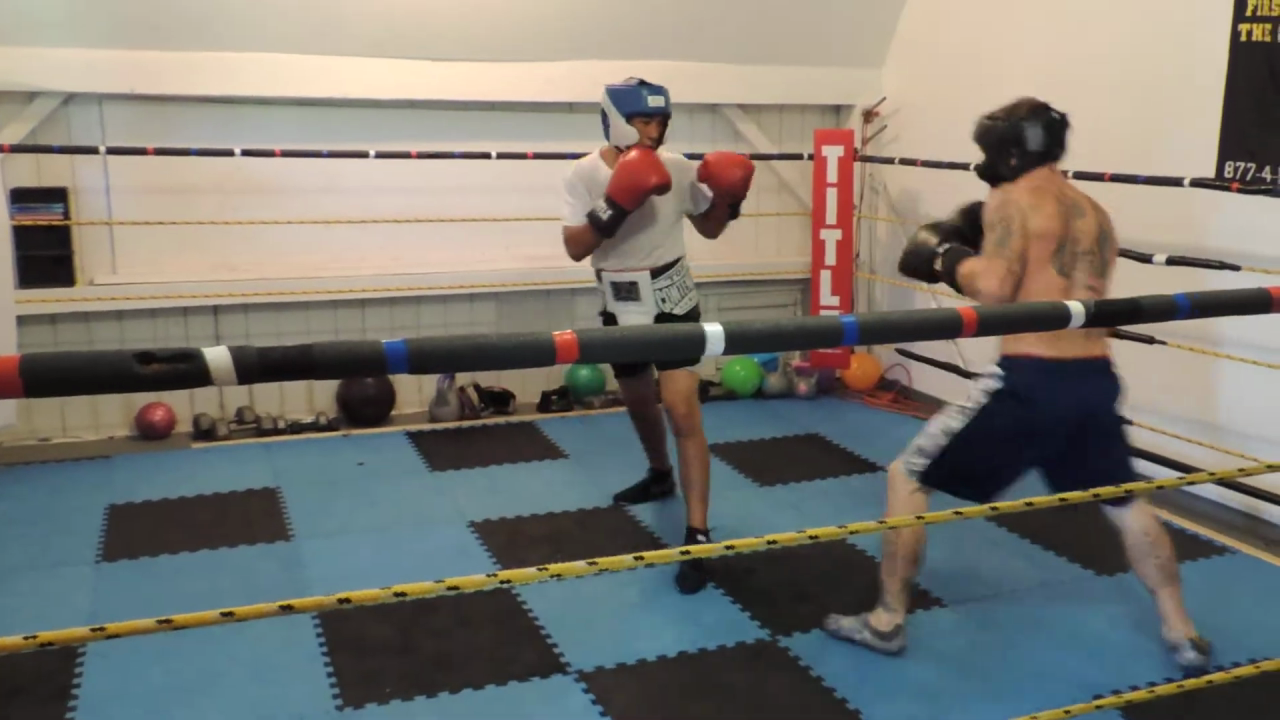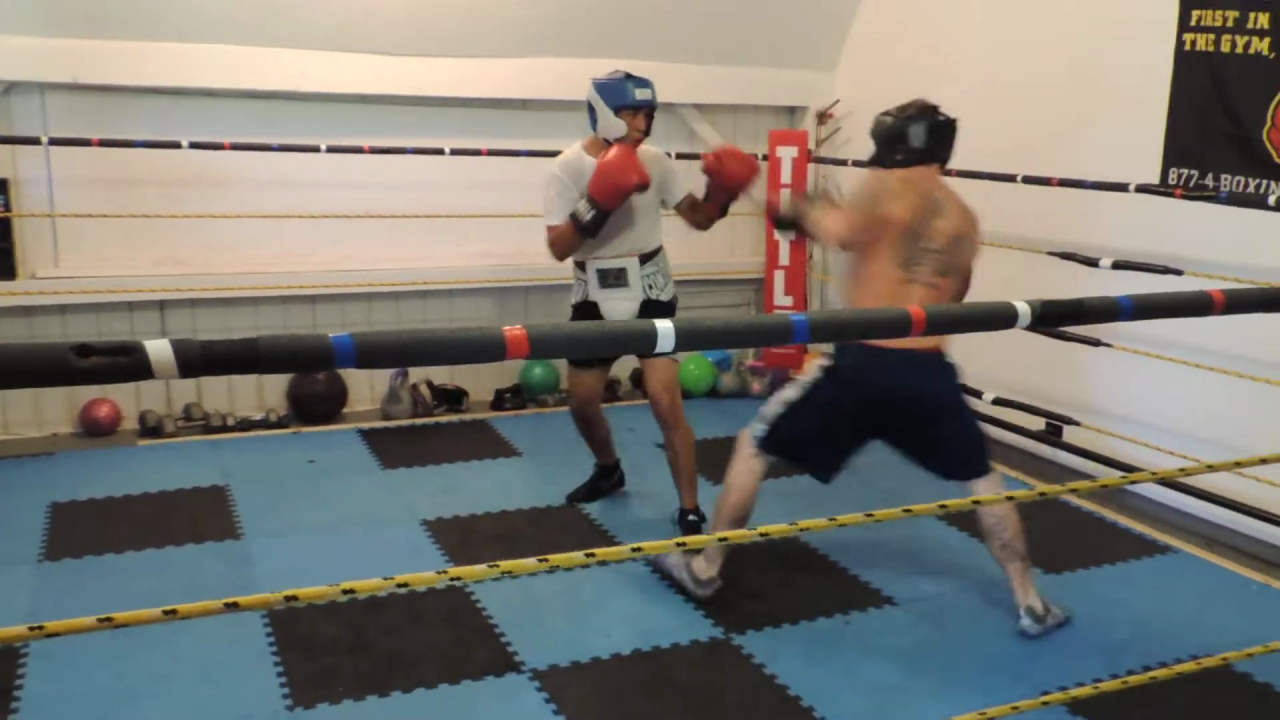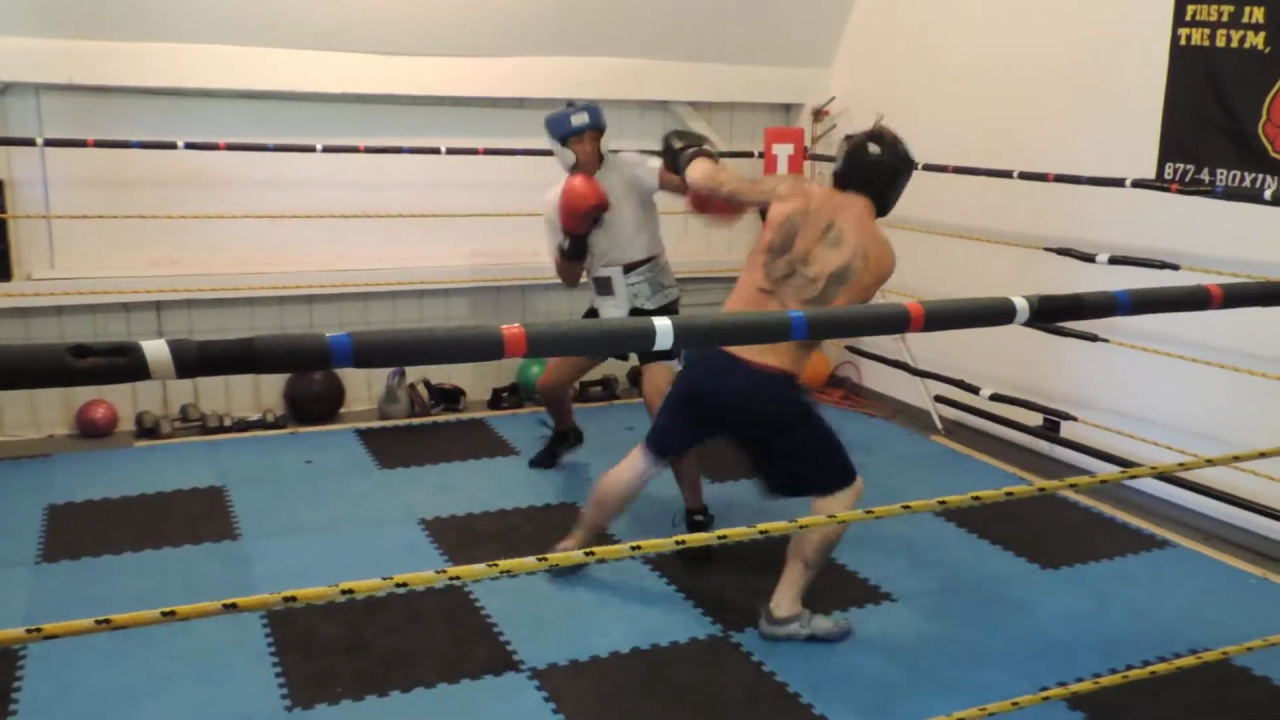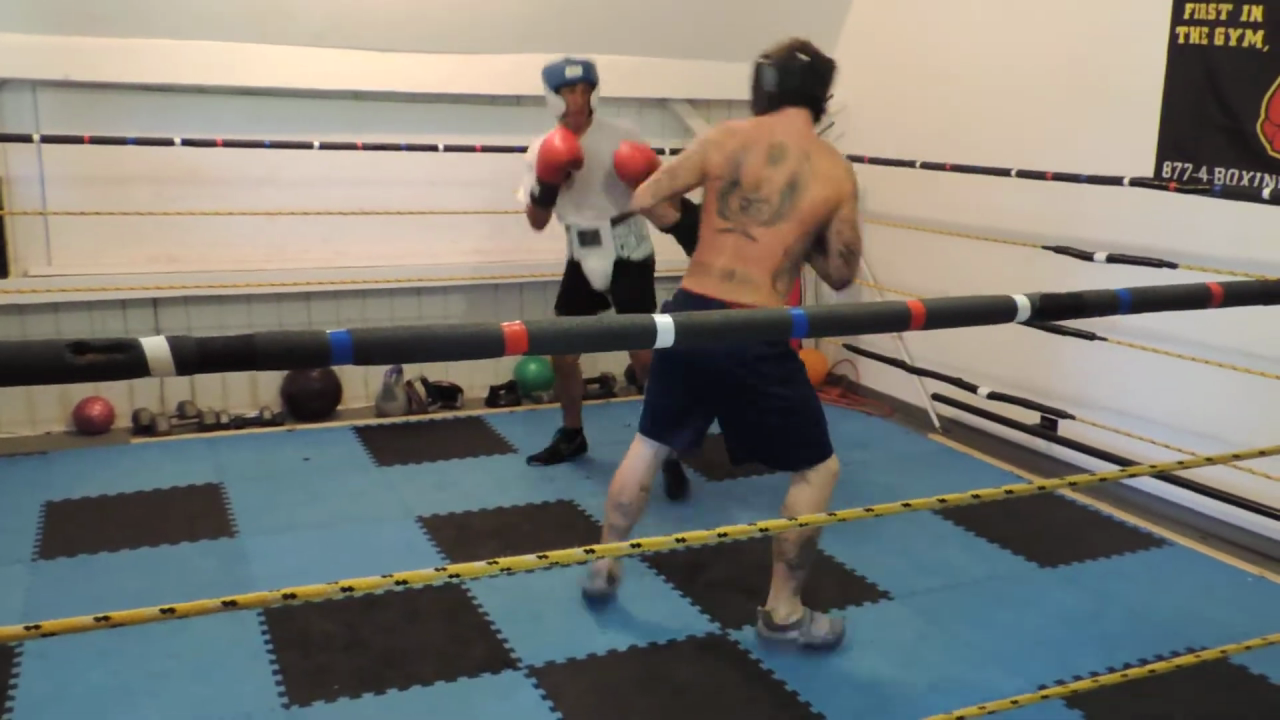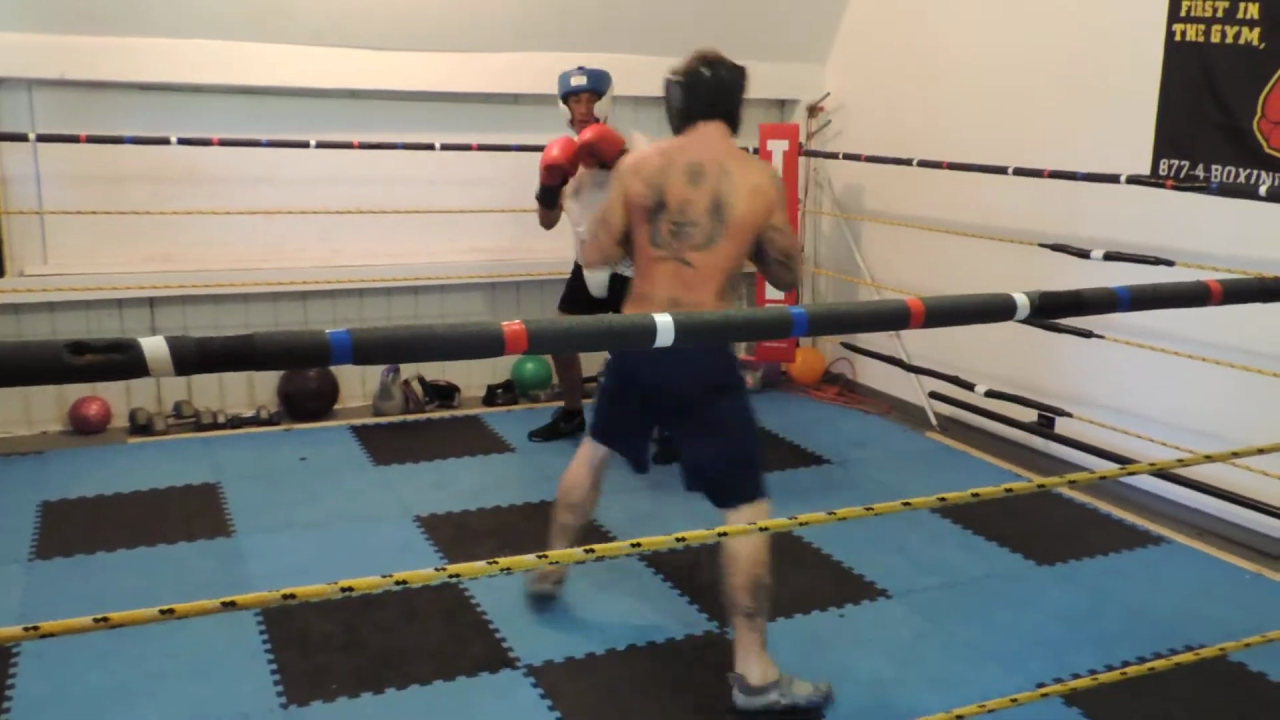
dt=0.3s
person 1, frame 1
left shoulder: (1013, 199)
right shoulder: (1094, 214)
left elbow: (993, 286)
left wrist: (946, 256)
right wrist: (979, 242)
left hip: (1028, 382)
right hip: (1091, 383)
left knee: (906, 478)
right knee: (1126, 506)
left ankle: (888, 619)
right ankle: (1181, 633)
person 1, frame 2
left shoulder: (885, 185)
right shoulder: (965, 218)
left elbow: (841, 231)
left wrist: (799, 211)
left hip: (860, 363)
right hip: (926, 370)
left knee: (753, 448)
right knee: (982, 482)
left ankle: (705, 567)
right ankle: (1029, 603)
person 1, frame 3
left shoulder: (796, 197)
right shoulder: (880, 256)
left elbow: (706, 178)
left wrist: (689, 152)
left hip: (709, 364)
right hip: (770, 389)
left knee: (645, 458)
right knee: (843, 489)
left ankle: (573, 546)
right ankle: (785, 609)
person 1, frame 4
left shoulder: (725, 136)
right shoulder: (836, 172)
left elbow: (643, 201)
right elbow: (841, 276)
left hip: (689, 316)
right hip: (755, 338)
left knee: (649, 446)
right knee: (818, 470)
left ankle: (603, 567)
right ankle: (783, 611)
person 1, frame 5
left shoulder: (639, 163)
right shoulder: (759, 178)
left elbow: (592, 256)
right elbow: (785, 275)
left hip: (635, 345)
right hip: (701, 359)
left knee: (595, 450)
right knee: (746, 509)
left ankle: (549, 574)
person 2, frame 1
left shoulder: (676, 169)
right shoulder: (583, 174)
left elbow: (710, 228)
right elbow: (576, 248)
left wrist: (727, 199)
right wrist: (616, 202)
left hip: (671, 300)
right hip: (619, 305)
left knee: (682, 414)
right knee: (640, 403)
left ankle: (698, 535)
right ankle: (659, 474)
person 2, frame 2
left shoulder: (655, 161)
right shoulder: (568, 168)
left elbow: (699, 218)
right elbow: (559, 248)
left wrist: (722, 190)
right wrist: (599, 204)
left hip: (650, 291)
right hip: (595, 296)
left knee: (665, 404)
right knee: (582, 401)
left ankle: (691, 513)
right ankle: (608, 469)
person 2, frame 3
left shoulder: (631, 169)
right shoulder: (562, 199)
left elbow: (683, 185)
right elbow: (569, 276)
right wrist: (572, 236)
left hip: (652, 301)
right hip: (605, 305)
left knee: (663, 407)
right knee: (549, 385)
left ankle: (696, 509)
right ankle: (566, 433)
person 2, frame 4
left shoulder: (619, 135)
right shoulder: (541, 151)
right elbow: (537, 222)
right wrist: (546, 185)
left hip: (629, 255)
right hip: (584, 260)
left knee: (644, 357)
right knee: (562, 355)
left ankle: (670, 453)
right ankle: (571, 436)
person 2, frame 5
left shoulder: (629, 146)
right shoulder: (563, 154)
right elbow: (548, 222)
right wrist: (548, 186)
left hip: (628, 264)
right hip: (588, 263)
left ankle: (666, 430)
right ankle: (571, 415)
